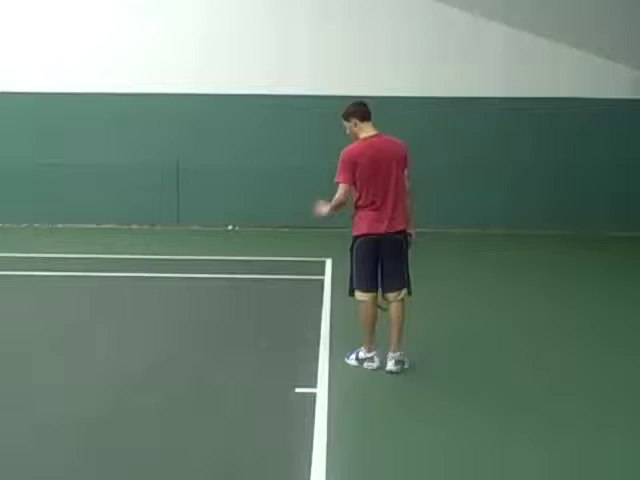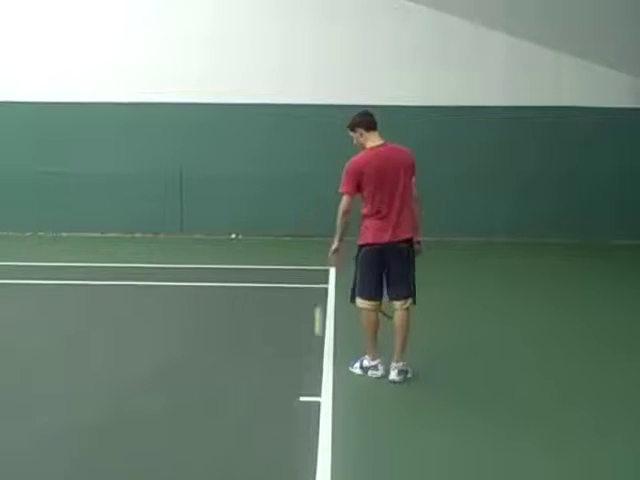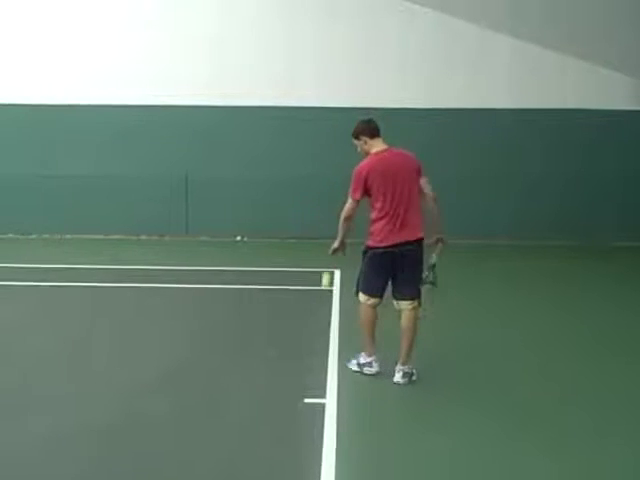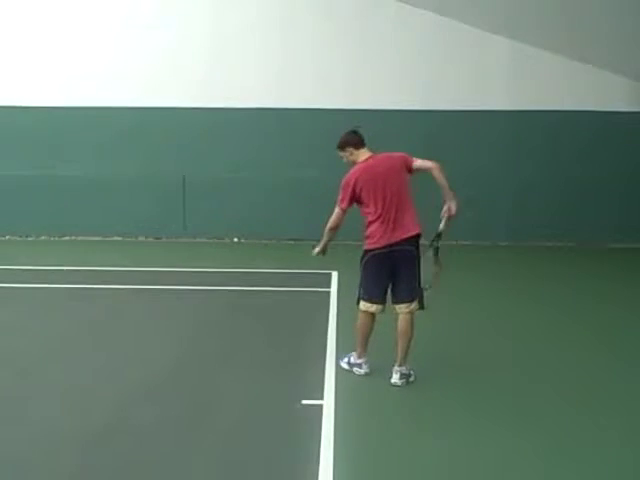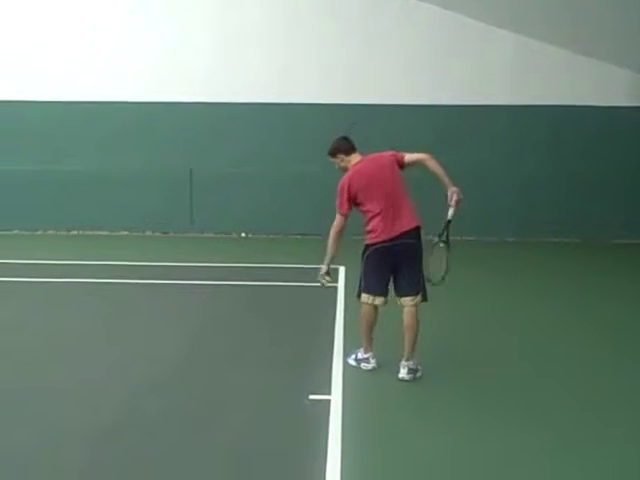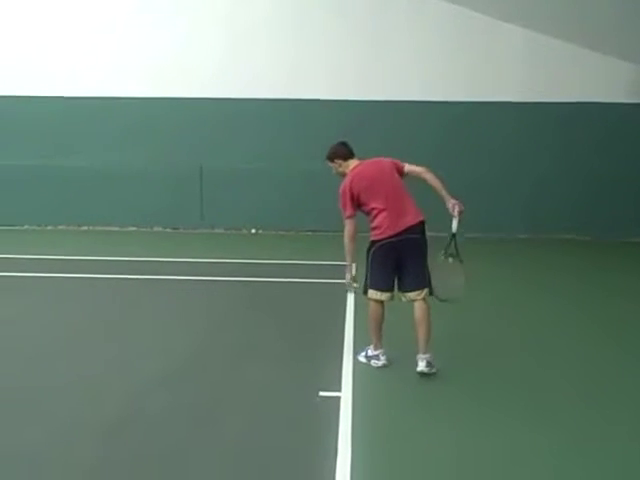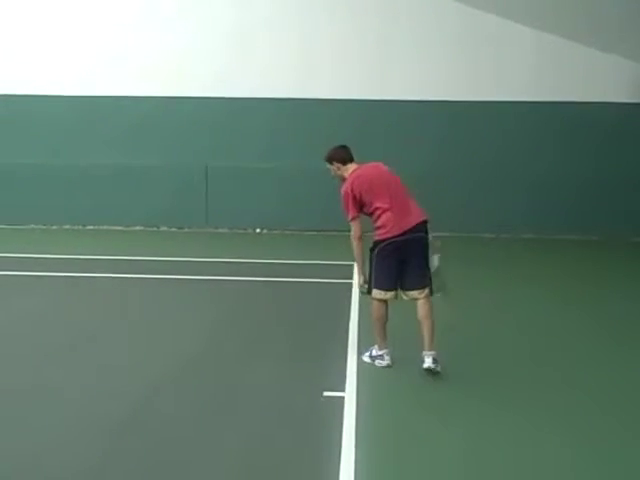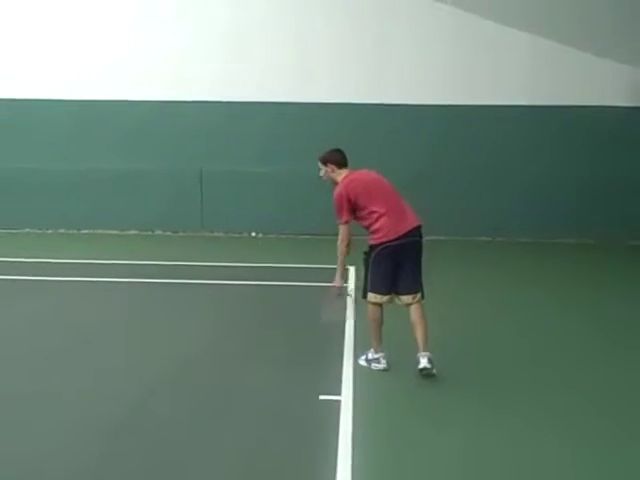
dt=0.2s
person 1, frame 1
left shoulder: (351, 153)
right shoulder: (399, 147)
left elbow: (342, 197)
right elbow: (406, 190)
left wrist: (327, 209)
right wrist: (409, 225)
left hip: (365, 232)
right hip: (396, 231)
left knee: (365, 295)
right knee: (396, 295)
left ankle: (368, 353)
right ankle: (395, 355)
person 1, frame 2
left shoulder: (356, 163)
right shoulder: (405, 155)
left elbow: (345, 208)
right elbow: (413, 198)
left wrist: (337, 241)
right wrist: (416, 234)
left hip: (371, 242)
right hip: (402, 240)
left knee: (367, 303)
right knee: (402, 304)
left ankle: (372, 361)
right ankle: (398, 365)
person 1, frame 3
left shoulder: (364, 169)
right shoulder: (409, 158)
left elbow: (348, 212)
right elbow: (428, 194)
left wrist: (340, 241)
left hip: (380, 244)
right hip: (411, 241)
left knee: (367, 299)
right knee: (409, 307)
left ankle: (368, 358)
right ankle: (403, 367)
person 1, frame 4
left shoulder: (352, 177)
right shoulder: (396, 160)
left elbow: (335, 221)
right elbow: (432, 167)
left wrist: (322, 246)
right wrist: (450, 199)
left hip: (377, 246)
right hip: (408, 241)
left knee: (367, 306)
right knee: (406, 309)
left ankle: (359, 359)
right ankle: (400, 369)
person 1, frame 5
left shoulder: (346, 182)
right shoulder: (386, 158)
left elbow: (337, 227)
right elbow: (425, 158)
left wrist: (327, 264)
right wrist: (449, 187)
left hip: (379, 241)
right hip: (409, 234)
left knee: (369, 299)
right knee: (411, 303)
left ankle: (366, 355)
right ankle: (408, 363)
person 1, frame 6
left shoulder: (347, 185)
right shoulder: (383, 162)
left elbow: (350, 231)
right elbow: (422, 171)
left wrist: (350, 269)
right wrist: (448, 199)
left hip: (385, 237)
right hip: (414, 229)
left knee: (376, 296)
right knee: (420, 296)
left ankle: (376, 352)
right ankle: (424, 357)
person 1, frame 7
left shoulder: (348, 187)
right shoulder: (378, 167)
left elbow: (357, 234)
left wrist: (361, 271)
right wrist: (420, 229)
left hip: (389, 236)
right hip: (417, 228)
left knee: (379, 295)
right knee: (421, 295)
left ankle: (381, 352)
right ankle: (429, 354)
person 1, frame 8
left shoulder: (342, 191)
right shoulder: (368, 175)
left elbow: (344, 238)
left wrist: (340, 273)
left hip: (386, 240)
right hip: (412, 232)
left knee: (374, 298)
right knee: (413, 299)
left ankle: (377, 355)
right ankle: (424, 355)
